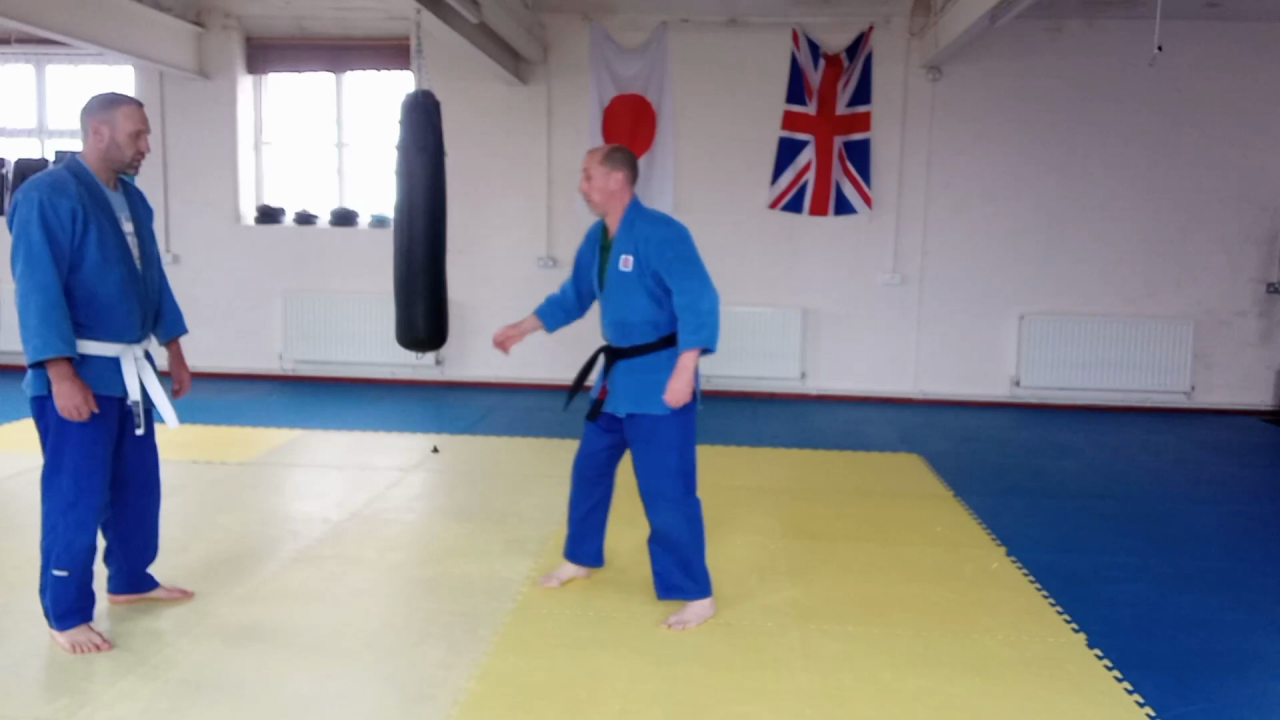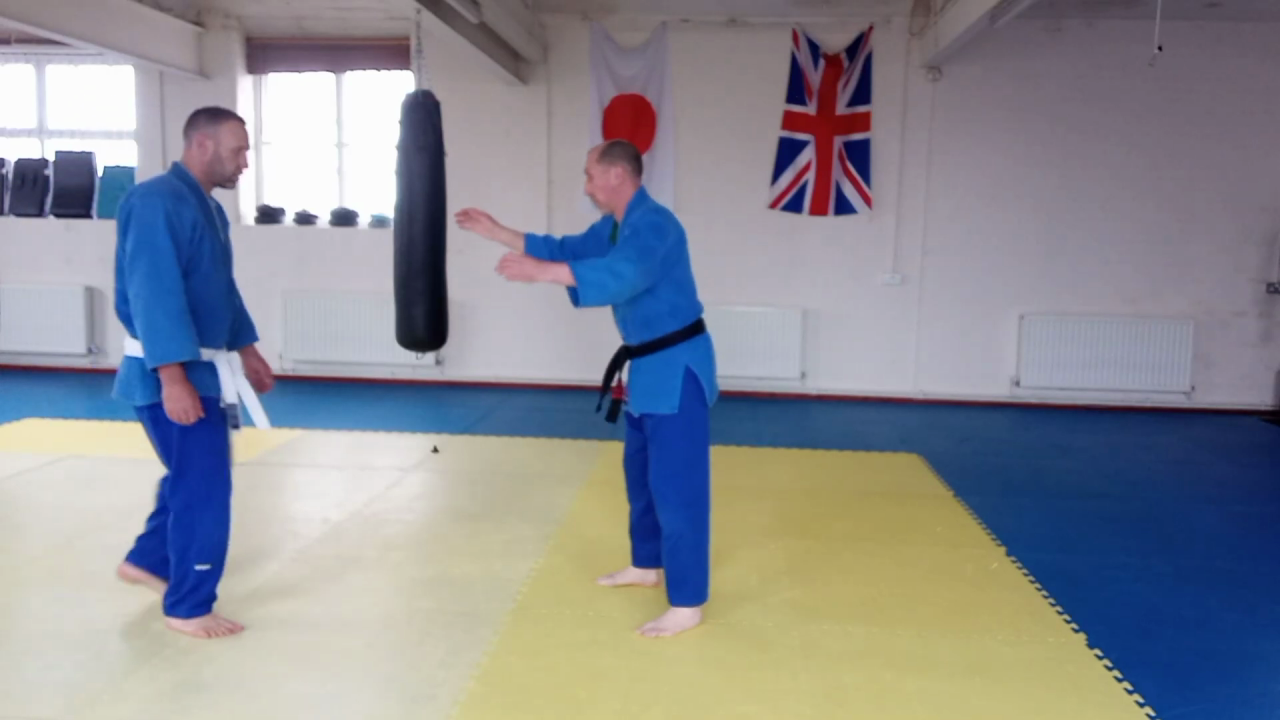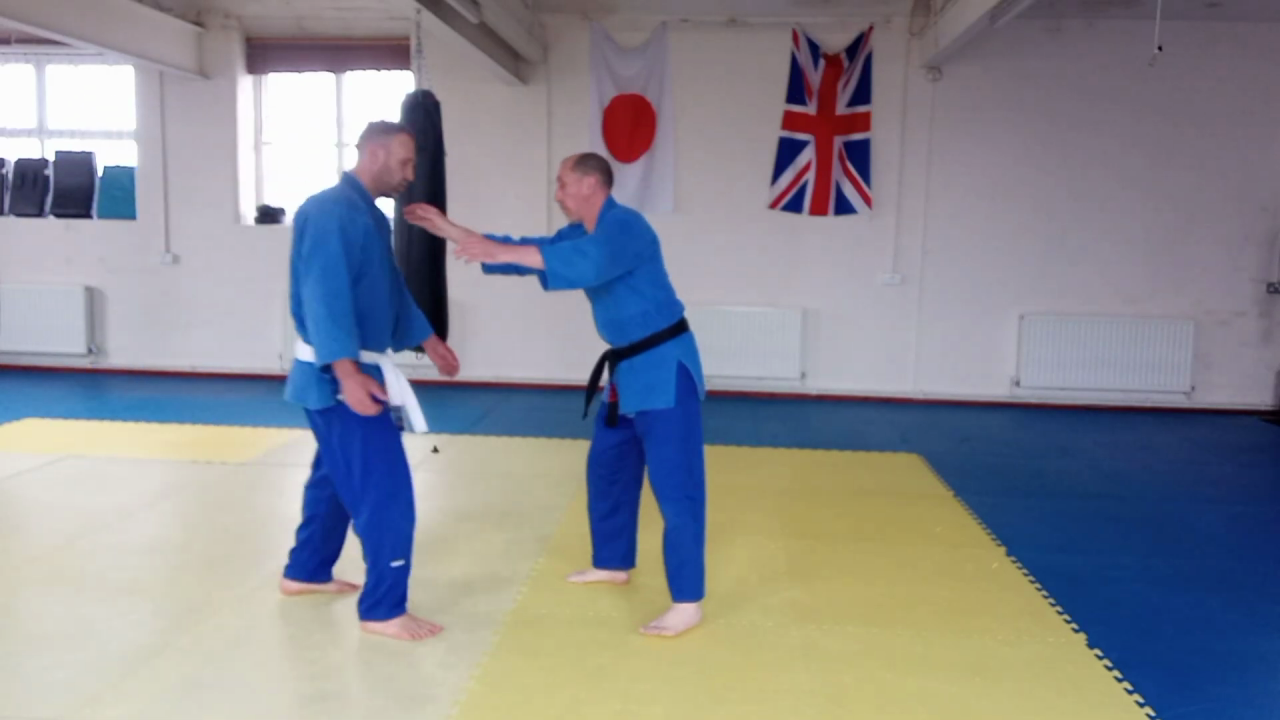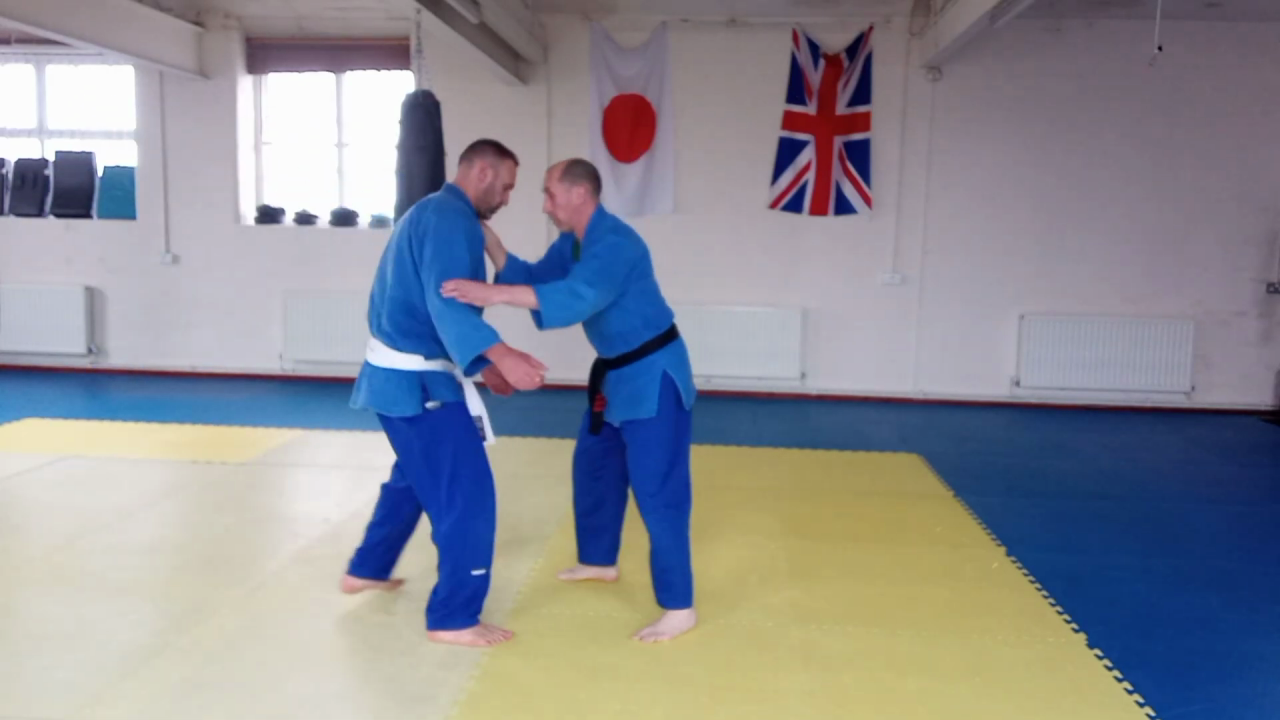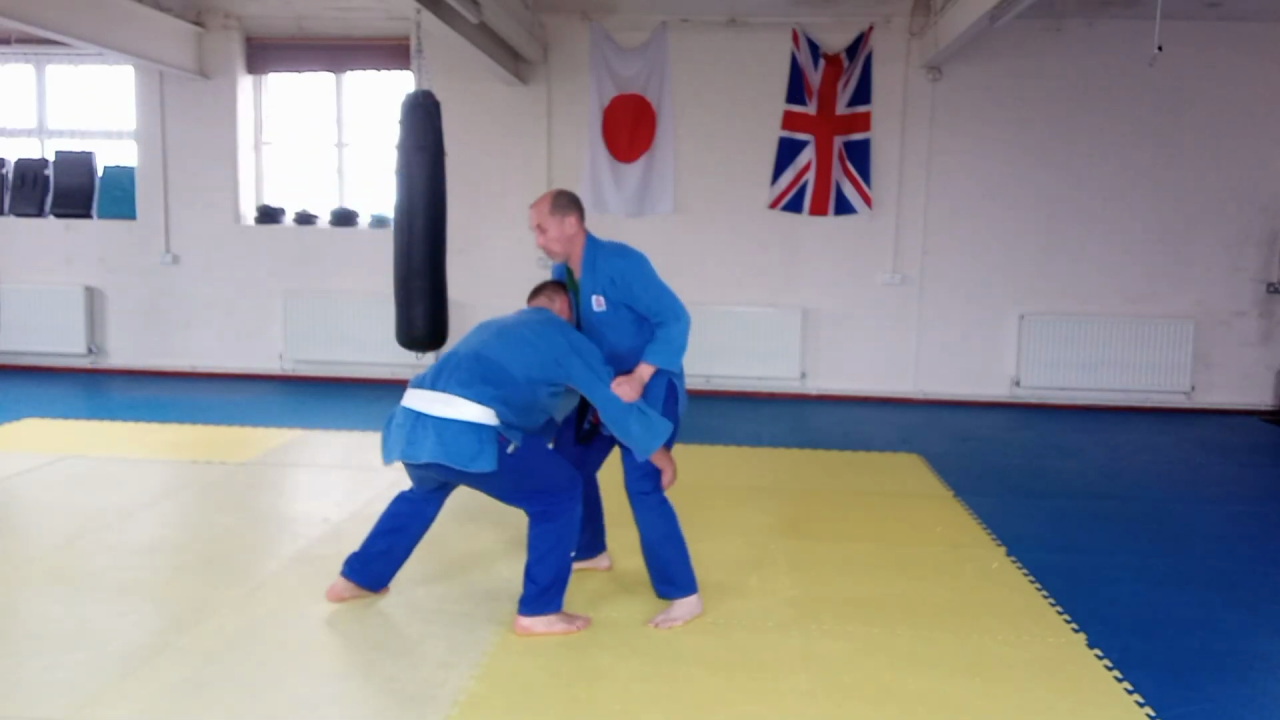
dt=1s
person 1, frame 1
left shoulder: (132, 199)
right shoulder: (46, 195)
left elbow: (152, 278)
right elbow: (39, 292)
left wrist: (173, 349)
right wrist: (61, 374)
left hip: (127, 367)
right hip: (77, 372)
left knee: (138, 482)
right knee: (76, 495)
left ankle: (131, 580)
right ankle: (67, 615)
person 1, frame 2
left shoulder: (207, 208)
right shoulder: (156, 202)
right elbow: (154, 297)
left wrist: (247, 352)
right wrist: (173, 378)
left hip: (201, 368)
right hip: (171, 375)
left knee: (193, 477)
right knee: (202, 486)
left ankle: (148, 560)
right ankle: (187, 606)
person 1, frame 3
left shoulder: (370, 217)
right shoulder: (330, 212)
left elbow: (391, 291)
right elbow: (325, 299)
left wrist: (429, 341)
right wrist: (348, 373)
left hip: (357, 368)
right hip: (339, 374)
left knee: (338, 474)
right knee: (384, 485)
left ankle: (306, 571)
right ankle: (382, 608)
person 1, frame 4
left shoulder: (434, 215)
right shoulder: (448, 217)
right elbow: (448, 302)
left wrist: (485, 360)
right wrist: (500, 356)
left hip: (394, 372)
right hip: (417, 379)
left knee: (416, 476)
right knee: (466, 493)
left ankle: (367, 567)
right ankle: (453, 618)
person 1, frame 5
left shoulder: (496, 326)
right shoulder: (563, 336)
right elbow: (618, 404)
right wrist: (663, 459)
left hip: (411, 421)
right hip: (466, 435)
left knee: (425, 492)
right knee: (560, 492)
left ankle: (357, 578)
right ankle: (537, 612)
person 2, frame 1
left shoulder: (661, 234)
right shoulder: (596, 238)
left elbow: (699, 303)
right elbow: (574, 295)
left wrist: (684, 368)
right wrist: (522, 328)
left hip: (661, 374)
right hip: (618, 372)
left knee: (666, 488)
right knee: (591, 467)
left ankle: (696, 595)
right ankle: (580, 558)
person 2, frame 2
left shoulder: (653, 224)
right shoulder: (613, 226)
left elbow: (618, 275)
right elbow: (568, 250)
left wrist: (541, 272)
right wrist: (497, 232)
left hip: (677, 367)
right hip: (650, 365)
left knee: (676, 483)
right knee: (642, 471)
left ankle: (687, 603)
right ankle: (648, 563)
person 2, frame 3
left shoulder: (625, 226)
right shoulder: (581, 232)
left elbow: (587, 263)
right elbow: (531, 251)
left wrist: (503, 252)
right wrist: (449, 229)
left hip: (665, 366)
right hip: (630, 366)
left knee: (674, 482)
right knee: (608, 467)
left ankle: (687, 601)
right ankle: (612, 563)
person 2, frame 4
left shoulder: (616, 242)
right shoulder: (572, 243)
left elbow: (578, 297)
right elbow: (532, 278)
left wrist: (492, 294)
right wrist: (485, 237)
left hip: (655, 374)
right hip: (618, 372)
left knee: (656, 487)
right knee: (594, 466)
left ankle: (679, 607)
right ankle: (599, 561)
person 2, frame 5
left shoulder: (621, 263)
right shoulder: (562, 272)
left elbow: (675, 320)
left wrist: (638, 379)
left hip: (649, 386)
right hip: (608, 386)
left knee: (643, 485)
right knee: (567, 465)
left ankle: (684, 595)
right ankle: (592, 553)
